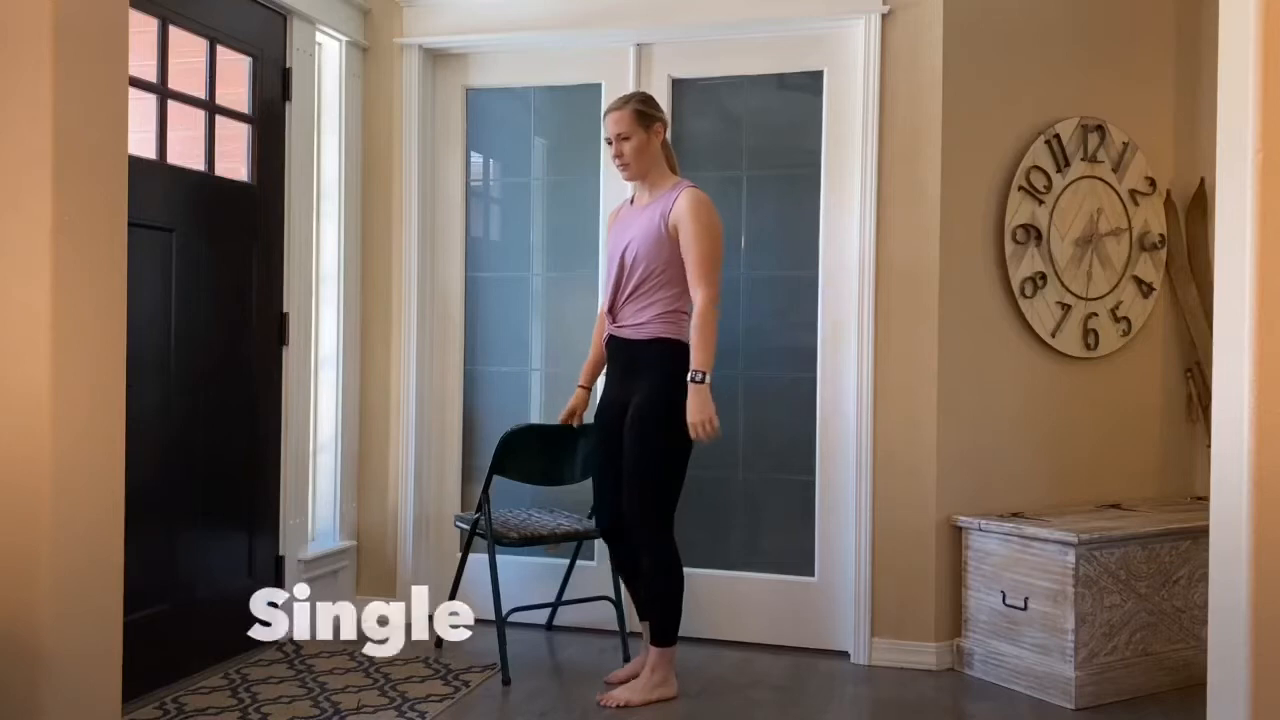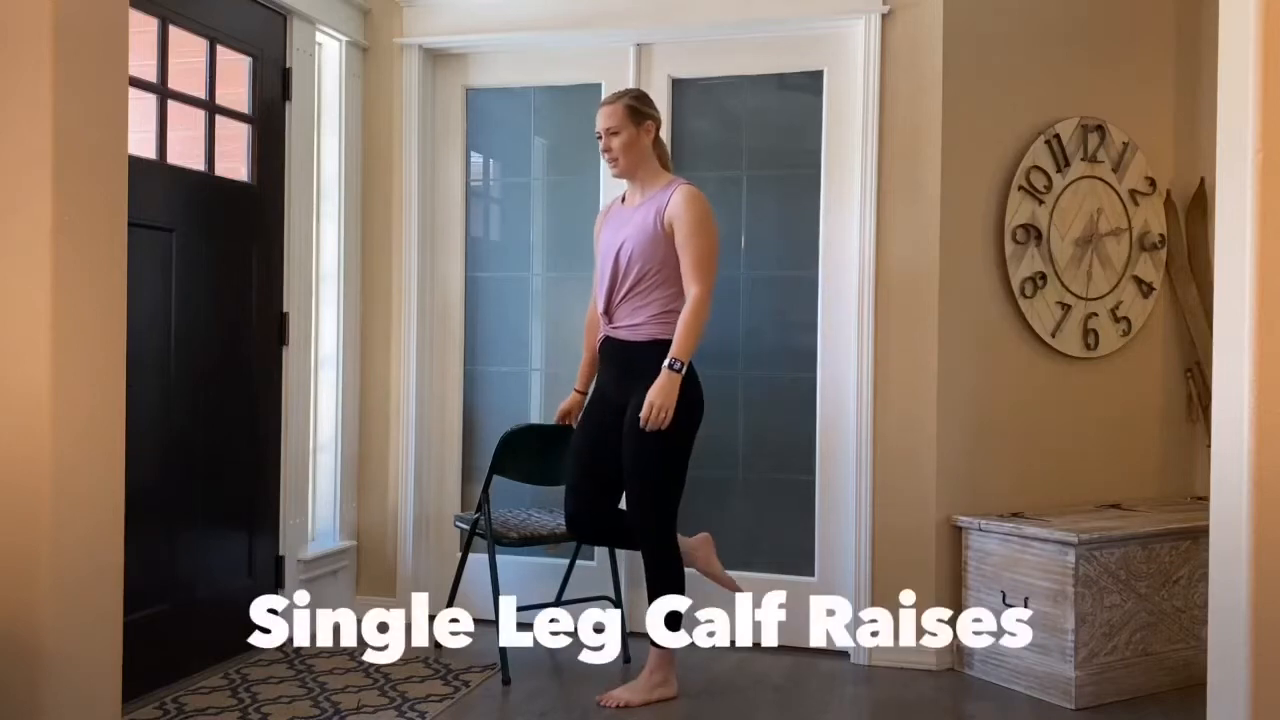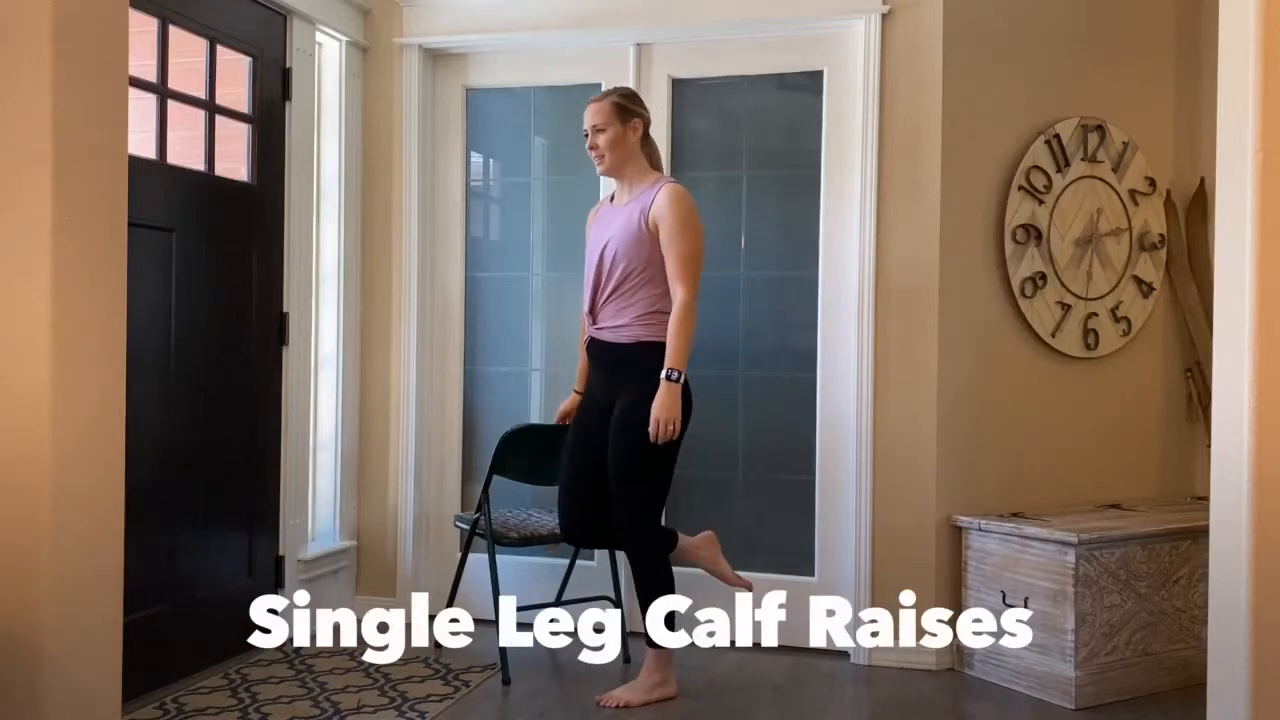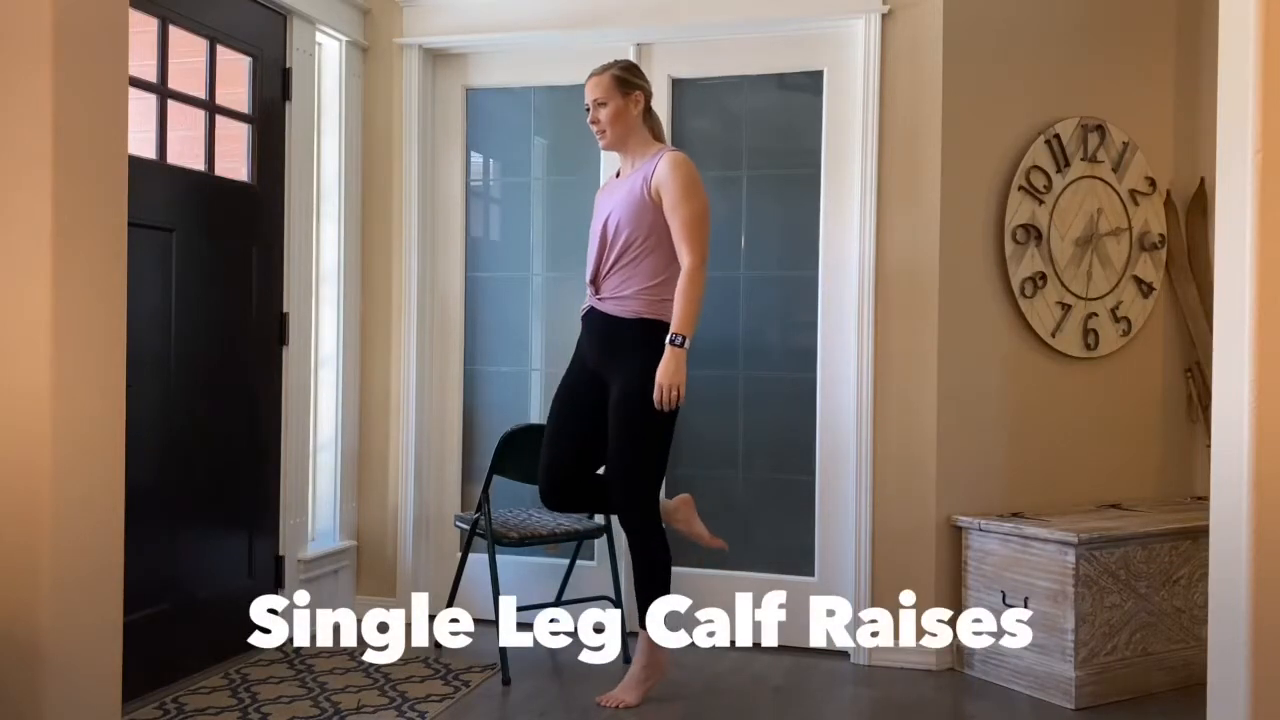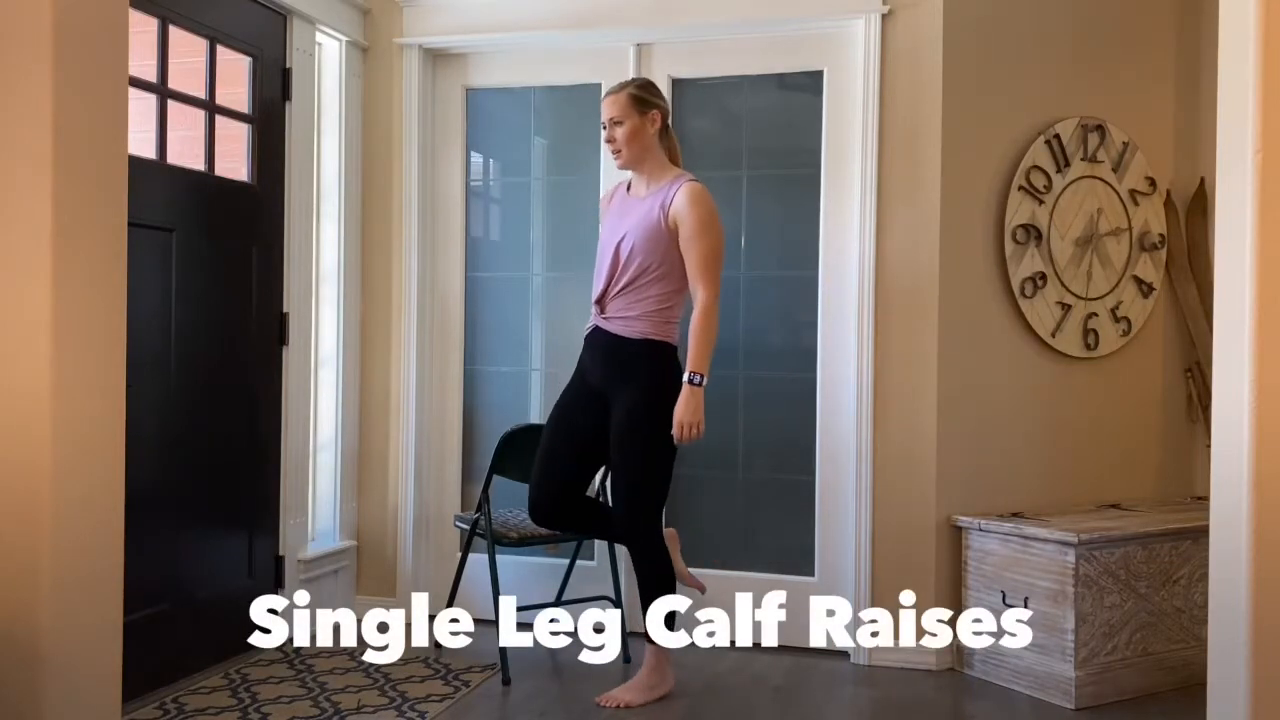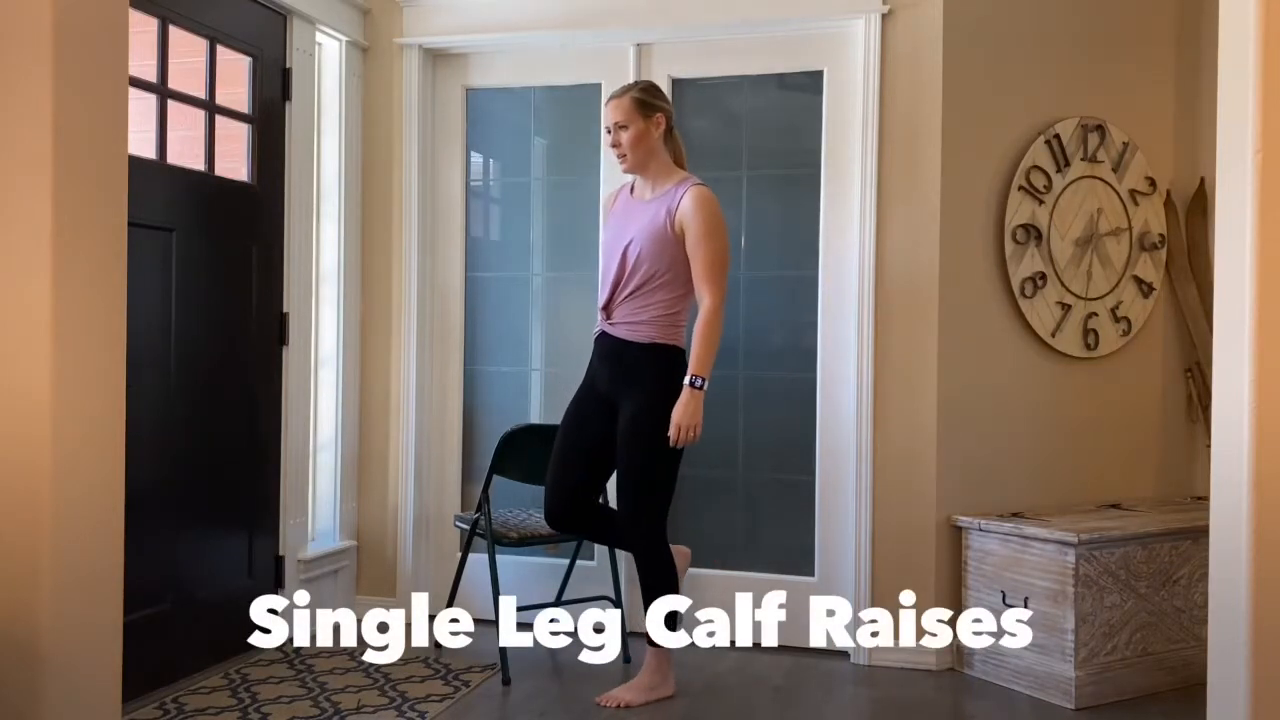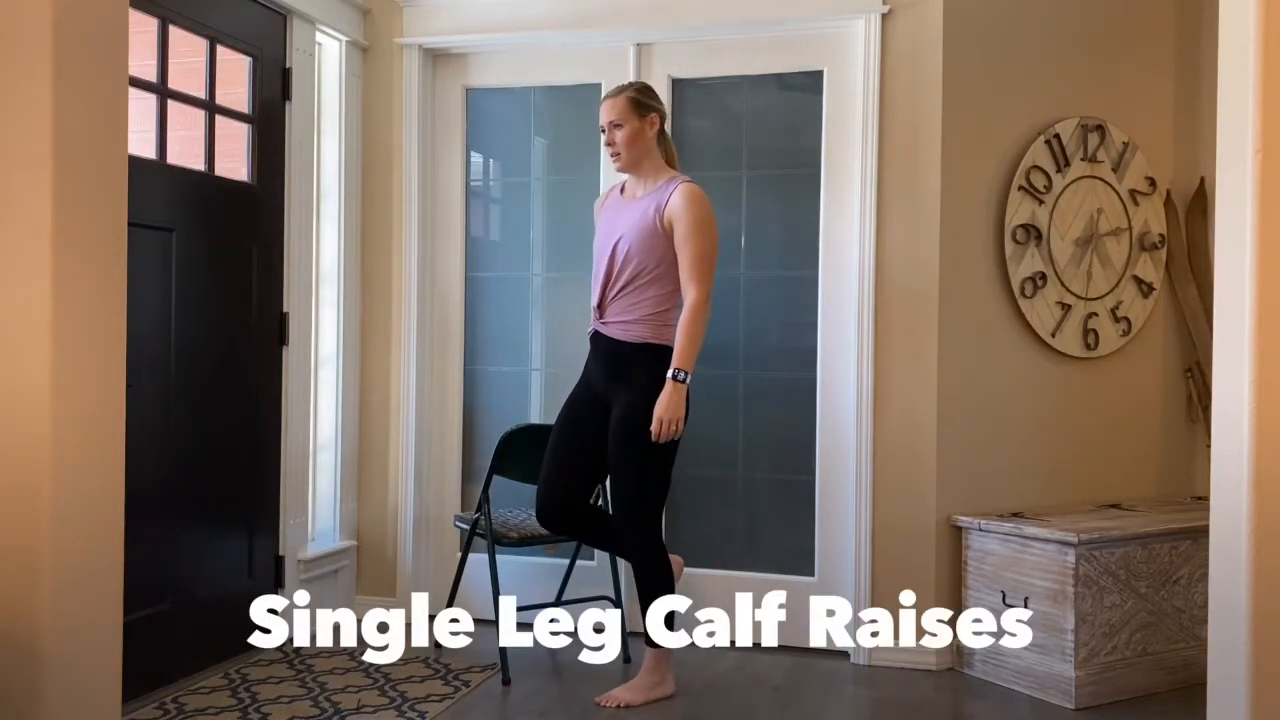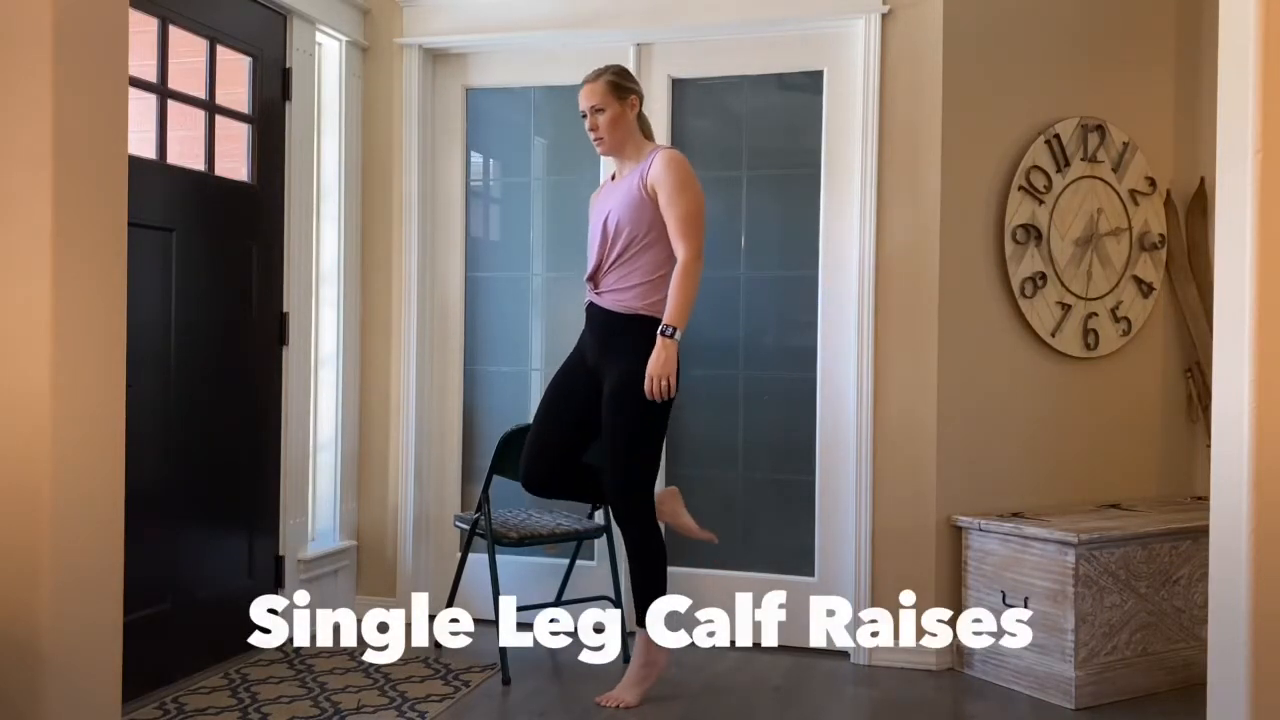
dt=0.5s
person 1, frame 1
left shoulder: (688, 204)
right shoulder: (620, 215)
left elbow: (704, 300)
left wrist: (699, 383)
right wrist: (584, 385)
left hip: (663, 372)
right hip: (621, 374)
left knee: (647, 521)
right knee: (612, 519)
left ankle: (660, 671)
right ankle: (652, 647)
person 1, frame 2
left shoulder: (682, 201)
right shoulder: (609, 215)
left elbow: (698, 296)
left wrist: (672, 375)
right wrist: (581, 387)
left hip: (658, 372)
right hip: (615, 375)
left knee: (648, 522)
right knee: (583, 513)
left ankle: (660, 673)
right ankle: (689, 549)
person 1, frame 3
left shoulder: (668, 200)
right shoulder: (599, 213)
left elbow: (684, 299)
left wrist: (671, 384)
right wrist: (579, 388)
left hip: (647, 374)
right hip: (603, 377)
left knee: (632, 521)
right knee: (579, 520)
left ankle: (659, 671)
right ankle: (689, 548)
person 1, frame 4
left shoulder: (670, 169)
right shoulder: (609, 185)
left elbow: (692, 265)
left wrist: (676, 348)
left hip: (641, 344)
right hip: (593, 343)
left knee: (632, 502)
right knee: (559, 484)
left ankle: (650, 654)
right ankle: (671, 510)
person 1, frame 5
left shoulder: (687, 198)
right shoulder: (613, 199)
left elbow: (706, 300)
left wrist: (693, 387)
left hip: (647, 368)
right hip: (595, 360)
left knee: (636, 518)
right knee: (549, 501)
left ankle: (658, 669)
right ankle: (659, 545)
person 1, frame 6
left shoulder: (693, 202)
right shoulder: (615, 201)
left elbow: (710, 305)
left wrist: (694, 390)
left hip: (654, 372)
right hip: (603, 364)
left knee: (639, 520)
right knee: (563, 506)
left ankle: (658, 671)
right ankle: (665, 558)
person 1, frame 7
left shoulder: (683, 198)
right shoulder: (606, 202)
left elbow: (696, 299)
left wrist: (676, 383)
left hip: (648, 370)
right hip: (600, 366)
left knee: (635, 520)
right knee: (556, 506)
left ankle: (658, 670)
right ankle: (660, 565)
person 1, frame 8
left shoulder: (665, 165)
right shoulder: (602, 191)
left elbow: (688, 257)
left wrist: (668, 340)
left hip: (638, 342)
right hip: (594, 339)
left knee: (624, 499)
right knee: (540, 469)
left ankle: (649, 651)
right ankle: (659, 504)
